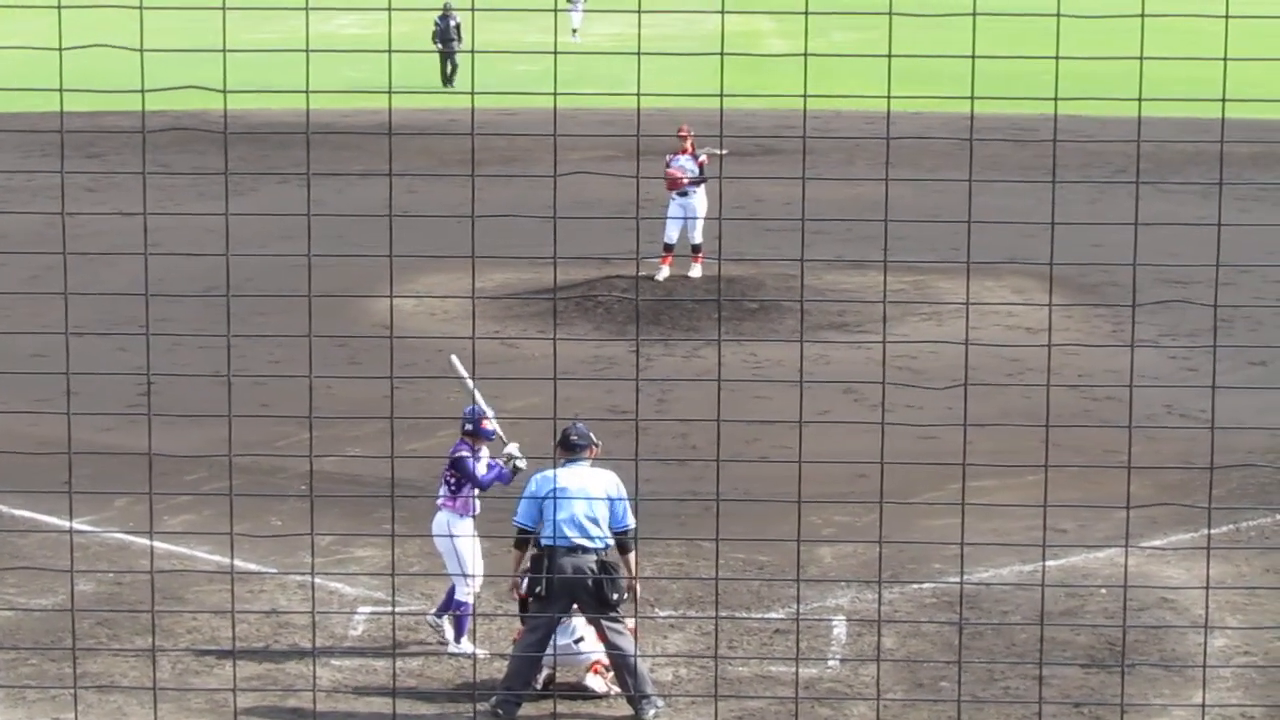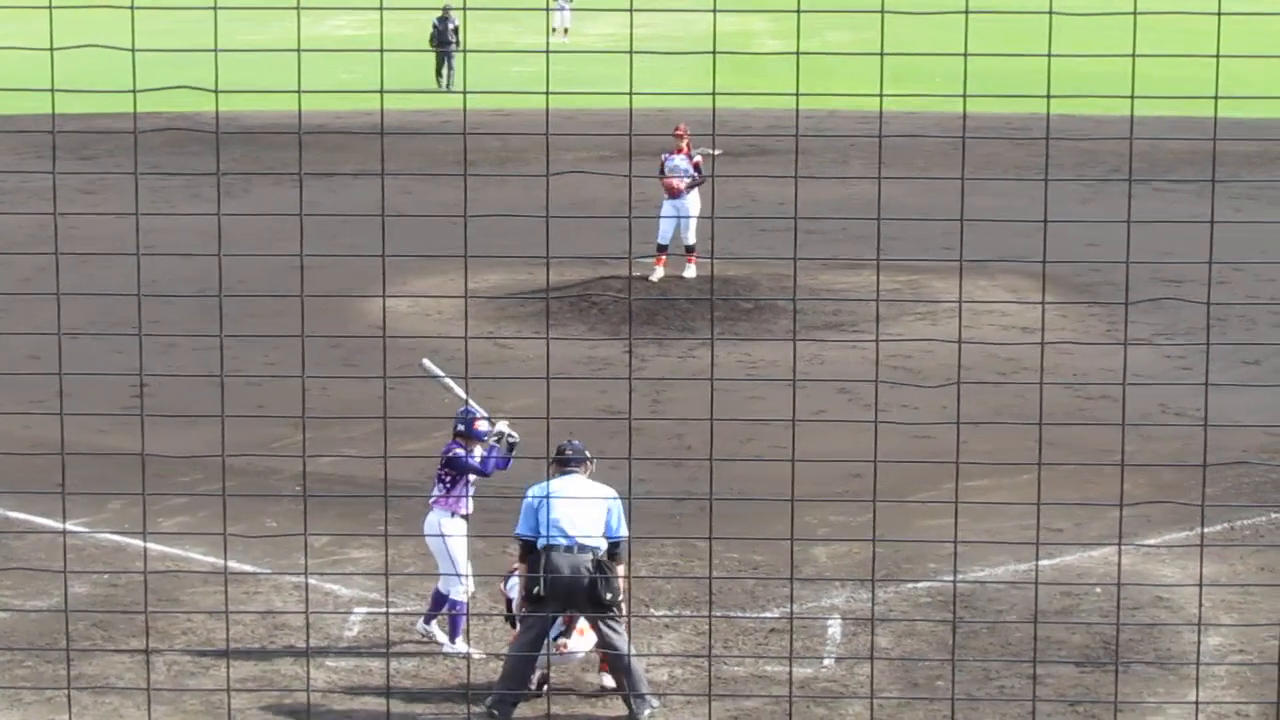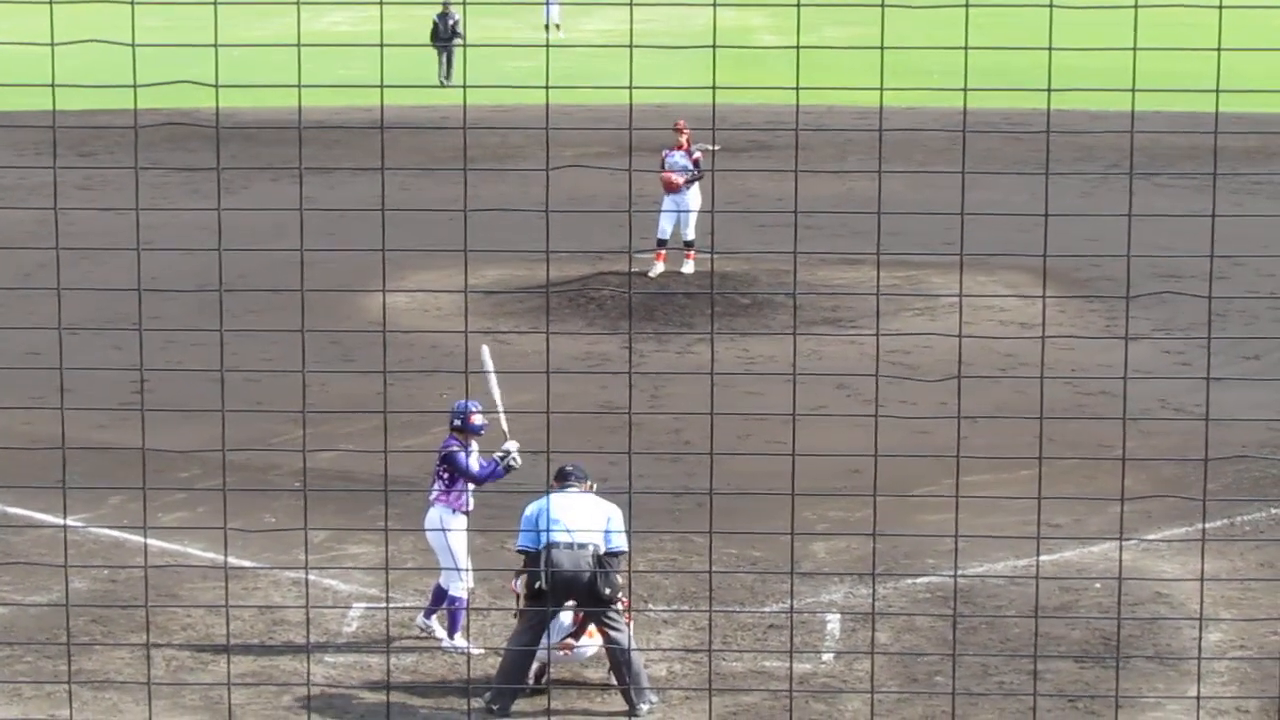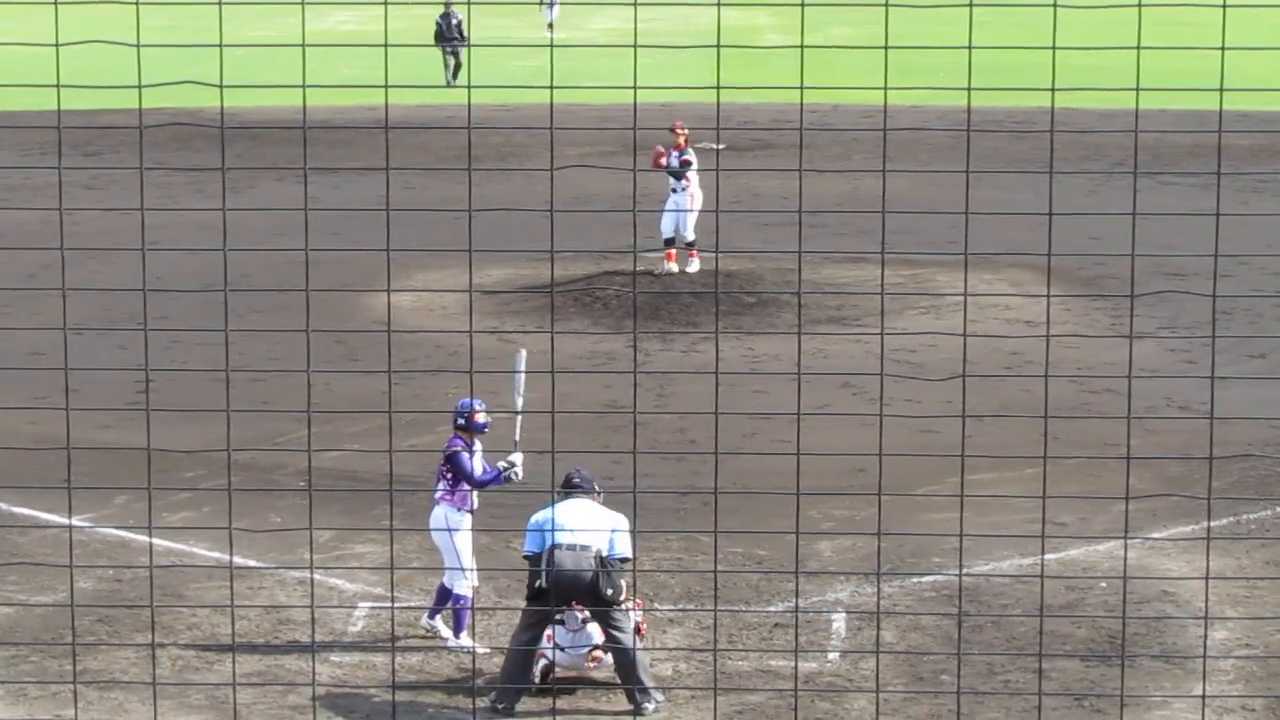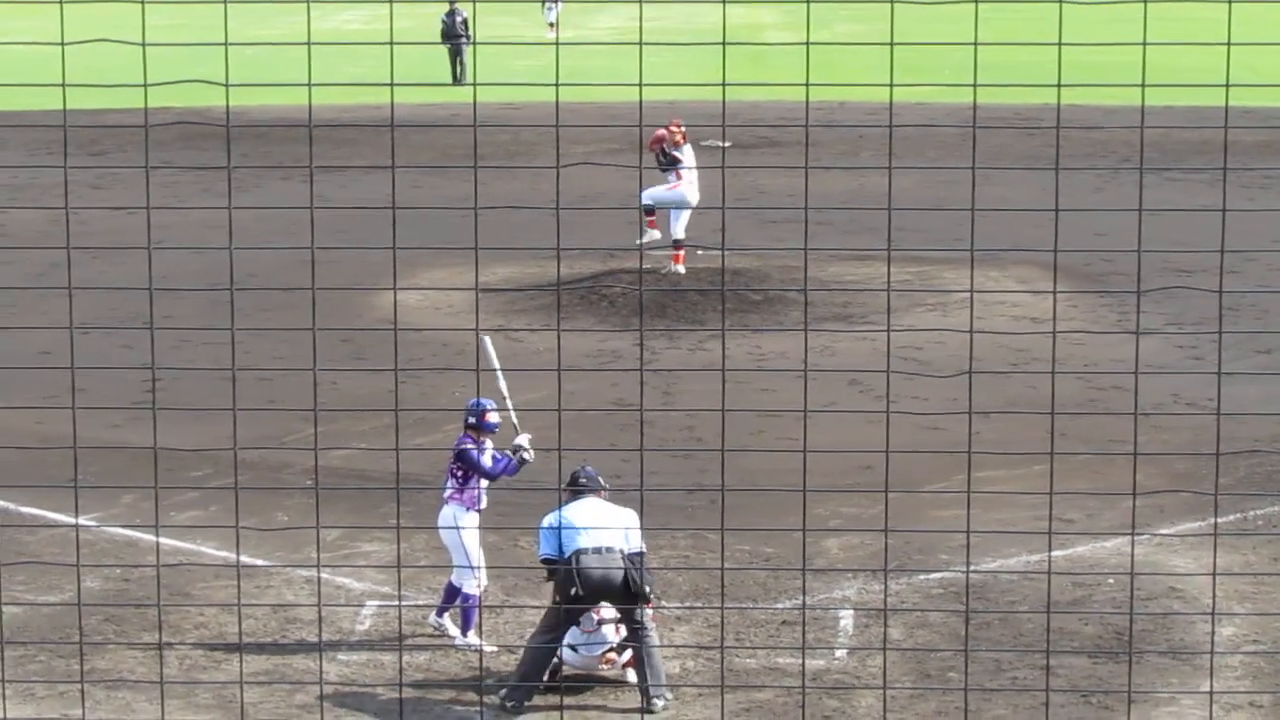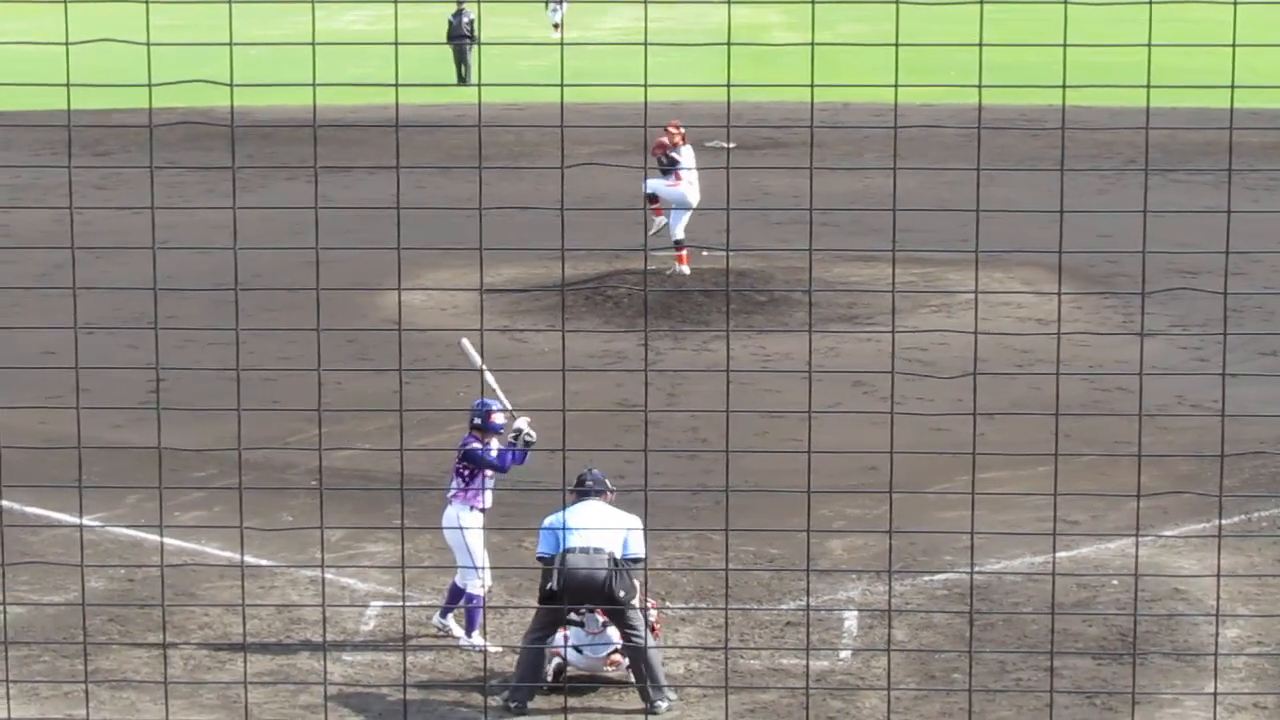
dt=0.4s
person 1, frame 1
left shoulder: (541, 480)
right shoulder: (609, 480)
left elbow: (524, 535)
right elbow: (624, 537)
left wrist: (516, 573)
right wrist: (632, 577)
left hip: (553, 566)
right hip: (593, 566)
left knee: (533, 635)
right knee: (617, 635)
person 1, frame 2
left shoulder: (537, 492)
right shoulder: (606, 493)
left elbow: (527, 549)
right elbow: (616, 549)
left wrist: (524, 591)
right wrist: (618, 592)
left hip: (551, 566)
right hip: (590, 568)
left knee: (528, 637)
right knee: (615, 636)
person 1, frame 3
left shoulder: (537, 506)
right shoulder: (607, 506)
left elbow: (529, 557)
right elbow: (615, 556)
left wrist: (527, 598)
right wrist: (612, 592)
left hip: (551, 565)
right hip: (591, 566)
left knee: (525, 633)
right knee: (617, 631)
left ankle: (500, 699)
right ankle: (640, 699)
person 1, frame 4
left shoulder: (542, 515)
right shoulder: (613, 516)
left elbow: (534, 559)
right elbow: (618, 563)
right wrist: (615, 593)
left hip: (554, 568)
right hip: (594, 568)
left knee: (526, 634)
right knee: (622, 633)
left ankle: (504, 699)
right ankle: (645, 699)
person 1, frame 5
left shoulder: (554, 518)
right shoulder: (625, 513)
left elbow: (552, 563)
right elbow: (636, 556)
left wrist: (561, 593)
right wrist: (639, 587)
left hip: (580, 572)
right hip: (620, 571)
left knee: (547, 634)
right knee: (643, 630)
left ankle: (515, 697)
right ankle: (655, 696)
person 1, frame 6
left shoulder: (555, 518)
right shoulder: (627, 519)
left elbow: (546, 561)
right elbow: (632, 565)
right wrist: (632, 594)
left hip: (567, 570)
right hip: (607, 572)
left knee: (538, 634)
right knee: (638, 634)
left ankle: (518, 698)
right ankle: (658, 698)
person 2, frame 1
left shoulder: (480, 452)
right shoulder: (460, 454)
left elbow: (504, 478)
right elbow: (484, 482)
left wrist: (515, 463)
right wrist: (503, 457)
left hip: (464, 522)
right hip: (451, 523)
left knee: (473, 577)
right knee: (467, 583)
left ankle: (440, 616)
right ankle: (459, 642)
person 2, frame 2
left shoulder: (472, 450)
right shoulder: (454, 453)
left elbow: (500, 464)
right elbow: (485, 470)
left wrist: (509, 444)
right wrist: (496, 439)
left hip: (455, 522)
right hip: (443, 523)
left knee: (450, 579)
right knee: (461, 583)
left ankle: (428, 624)
right ankle: (454, 643)
person 2, frame 3
left shoulder: (470, 447)
right shoulder: (452, 449)
left elbow: (486, 474)
right elbow: (476, 478)
left wrist: (507, 463)
right wrist: (502, 456)
left hip: (454, 518)
right hip: (445, 519)
left knee: (452, 574)
right knee: (461, 579)
left ankle: (428, 618)
right ankle: (453, 638)
person 2, frame 4
left shoulder: (473, 446)
right shoulder: (456, 449)
left elbow: (487, 476)
right elbow: (477, 482)
left wrist: (507, 473)
right wrist: (506, 465)
left hip: (459, 517)
right hip: (450, 518)
left knee: (456, 574)
right knee: (465, 578)
left ankle: (432, 618)
right ankle: (458, 637)
person 2, frame 5
left shoulder: (484, 445)
right shoulder: (465, 448)
left elbow: (507, 469)
right elbow: (492, 474)
left wrist: (521, 458)
right wrist: (513, 450)
left hip: (466, 517)
right hip: (458, 517)
left knee: (464, 572)
right knee: (475, 577)
left ankle: (440, 617)
right ankle: (466, 636)
person 2, frame 6
left shoulder: (489, 443)
right shoulder: (471, 447)
left elbow: (516, 460)
right elbow: (502, 466)
left wrist: (525, 443)
right wrist: (515, 436)
left hip: (471, 516)
right hip: (462, 517)
left knee: (468, 572)
right knee: (479, 577)
left ankle: (444, 617)
right ankle: (470, 637)
